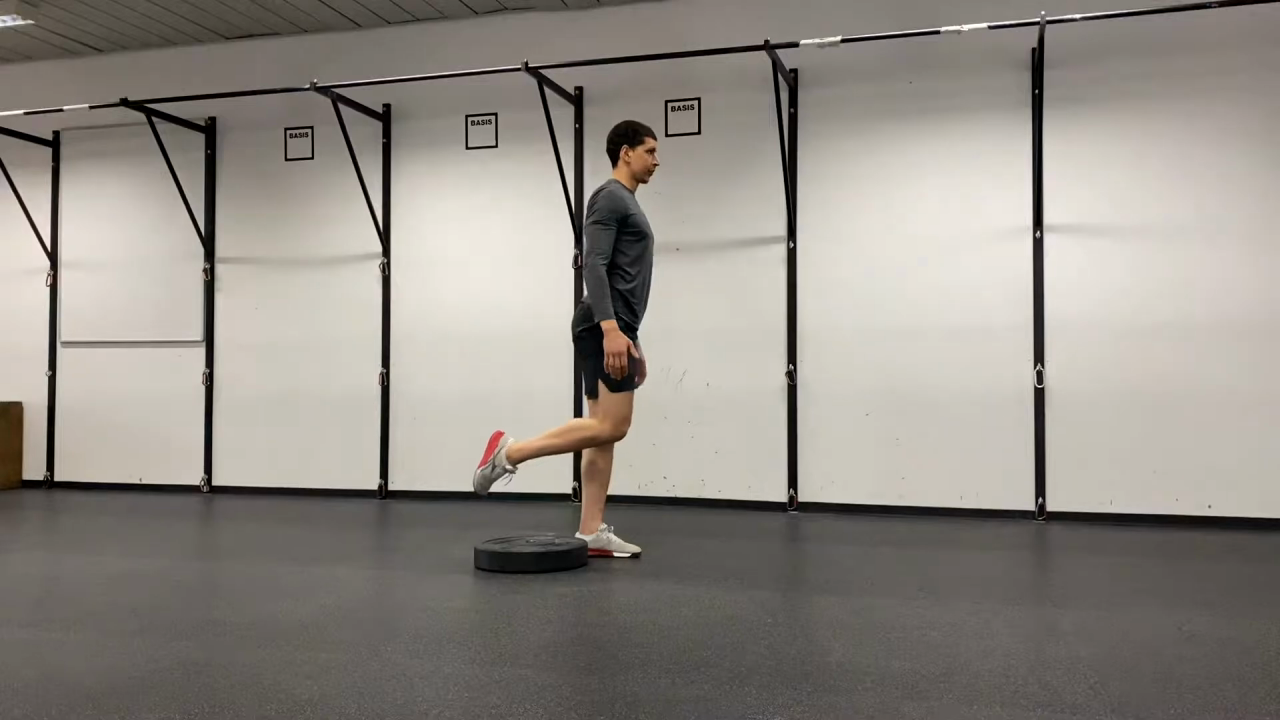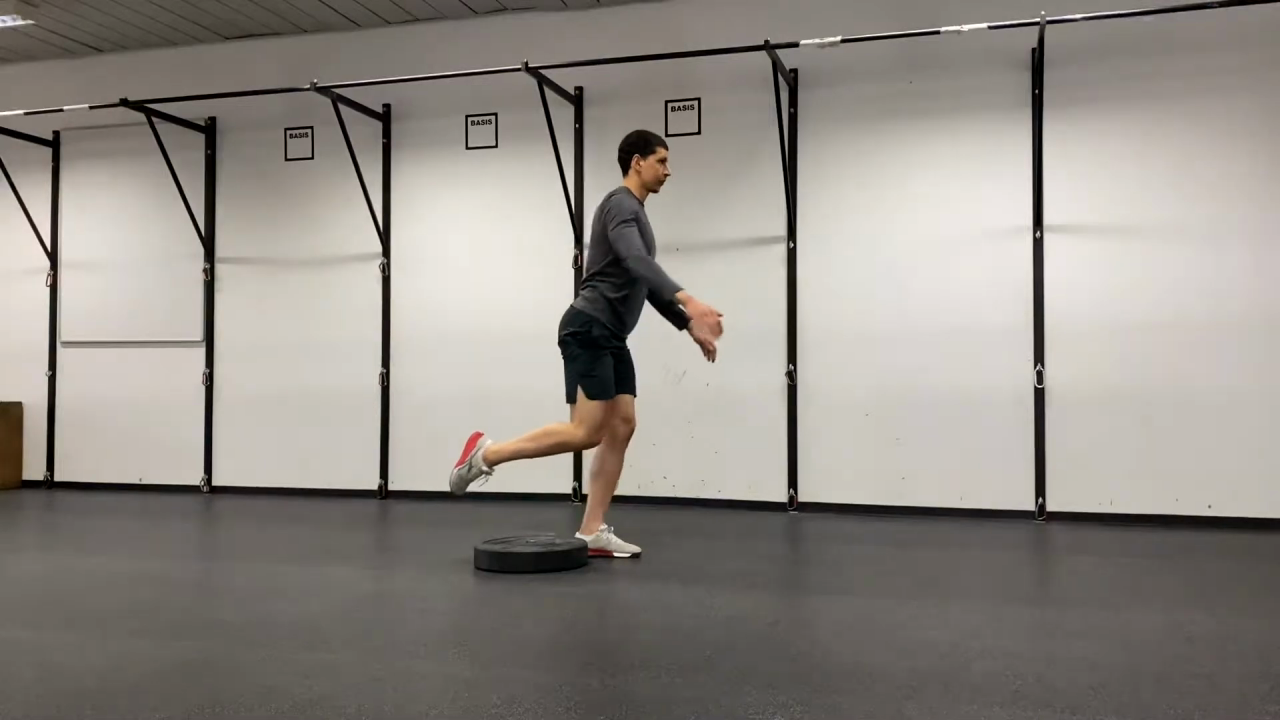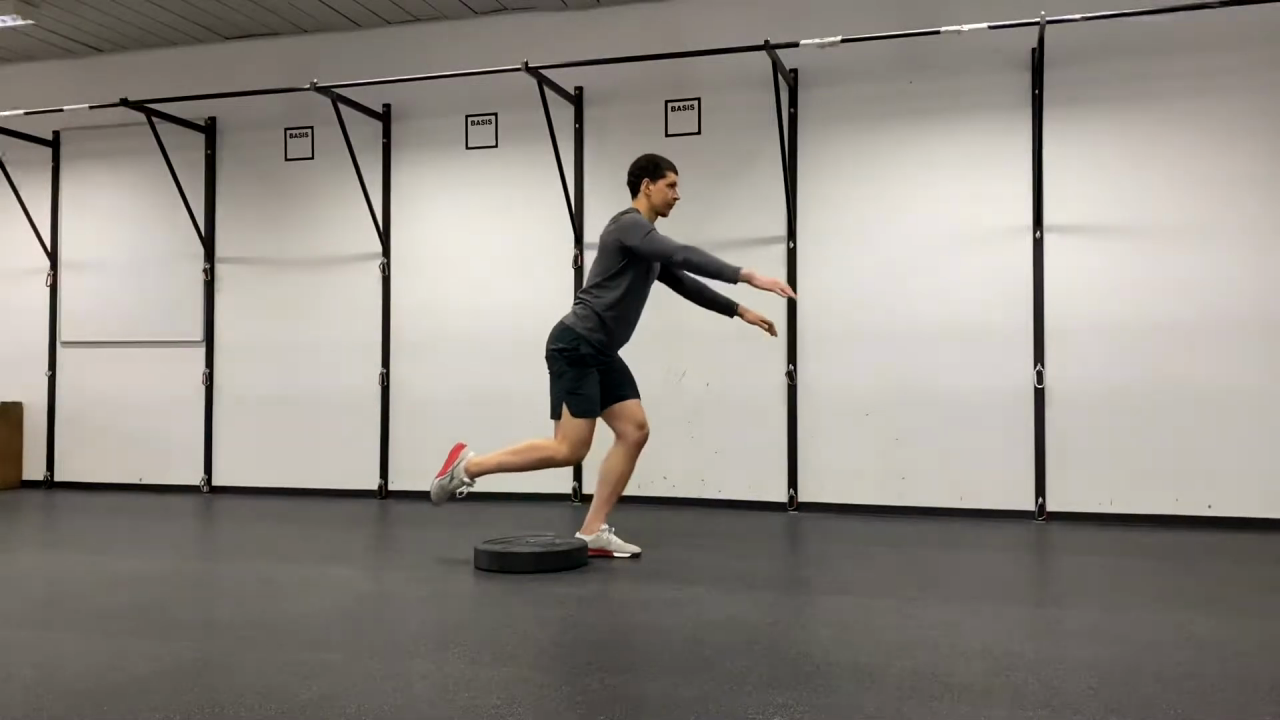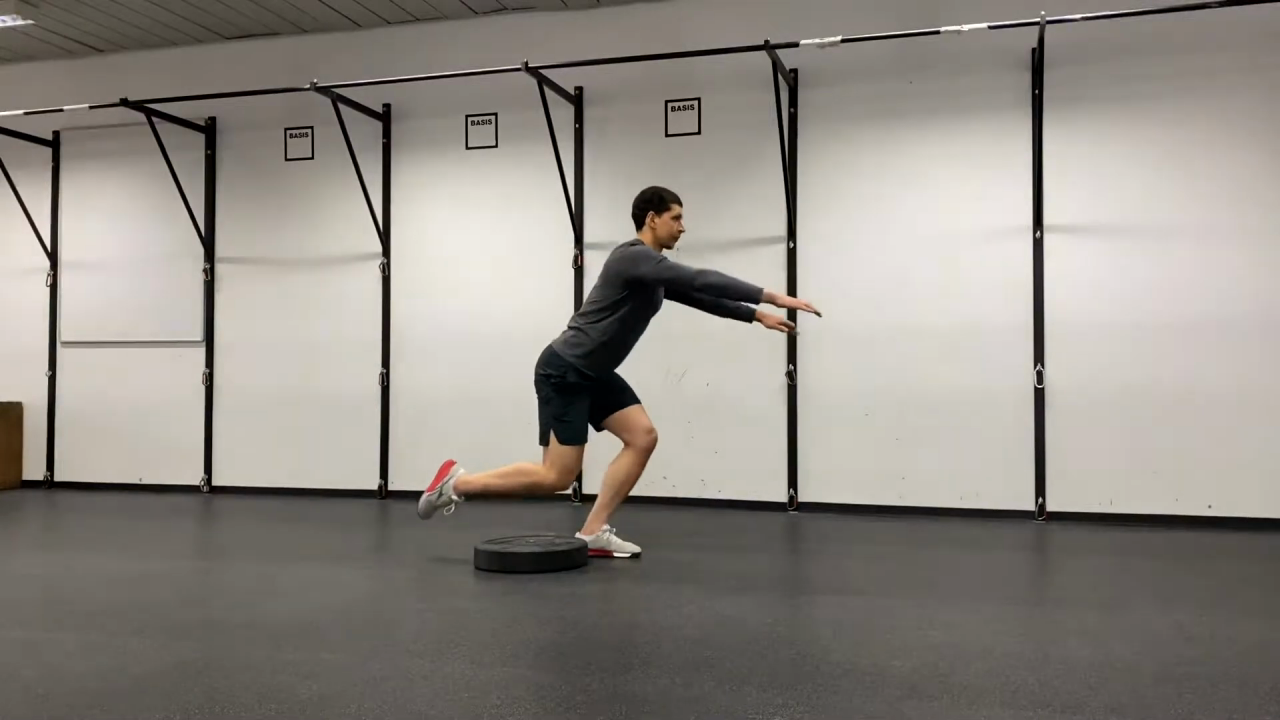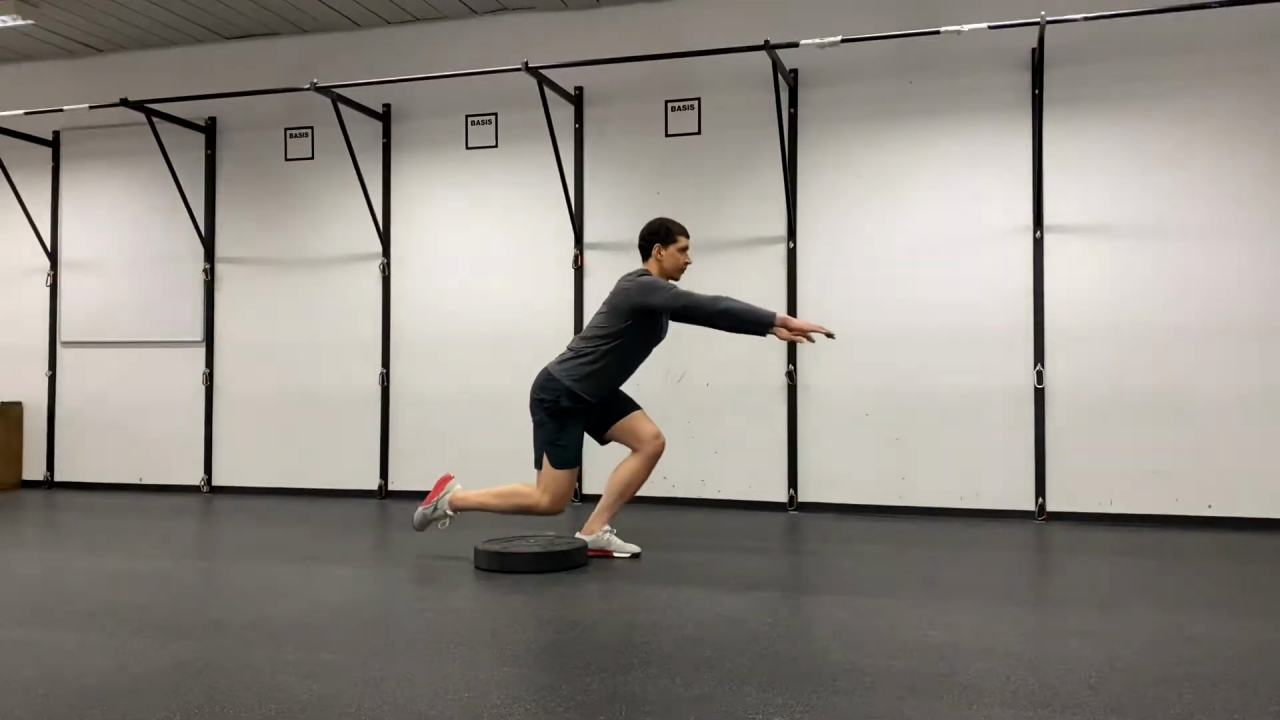
dt=0.4s
person 1, frame 1
left shoulder: (626, 204)
right shoulder: (610, 198)
right elbow: (594, 267)
left wrist: (631, 343)
right wrist: (611, 328)
left hip: (614, 329)
right hip: (603, 327)
left knee: (604, 430)
right knee: (611, 426)
left ankle: (592, 532)
right ankle: (510, 452)
person 1, frame 2
left shoulder: (632, 212)
right shoulder: (620, 205)
left elbow: (642, 280)
right elbow: (635, 261)
left wrist: (690, 324)
right wrist: (688, 299)
left hip: (609, 335)
right hip: (589, 329)
left knee: (621, 428)
right knee: (585, 432)
left ankle: (592, 532)
right ankle: (488, 454)
person 1, frame 3
left shoulder: (643, 238)
right shoulder: (629, 225)
left elbow: (683, 282)
right elbow: (683, 256)
left wrist: (739, 311)
right wrist: (748, 276)
left hip: (600, 351)
right hip: (576, 346)
left knee: (634, 431)
right knee: (569, 450)
left ankle: (593, 531)
right ankle: (468, 466)
person 1, frame 4
left shoulder: (651, 271)
right shoulder: (633, 257)
left elbow: (696, 295)
right elbow: (699, 280)
left wrist: (756, 315)
right wrist: (769, 296)
left hip: (592, 372)
right hip: (565, 371)
left knee: (643, 437)
right knee: (557, 477)
left ankle: (594, 532)
right ankle: (457, 483)
person 1, frame 5
left shoulder: (657, 296)
right shoulder: (641, 288)
left elbow: (705, 315)
right elbow: (710, 308)
left wrist: (771, 329)
right wrist: (781, 318)
left hip: (589, 392)
right hip: (560, 393)
left knee: (650, 441)
right knee: (550, 500)
left ankle: (594, 533)
right ankle: (451, 498)
